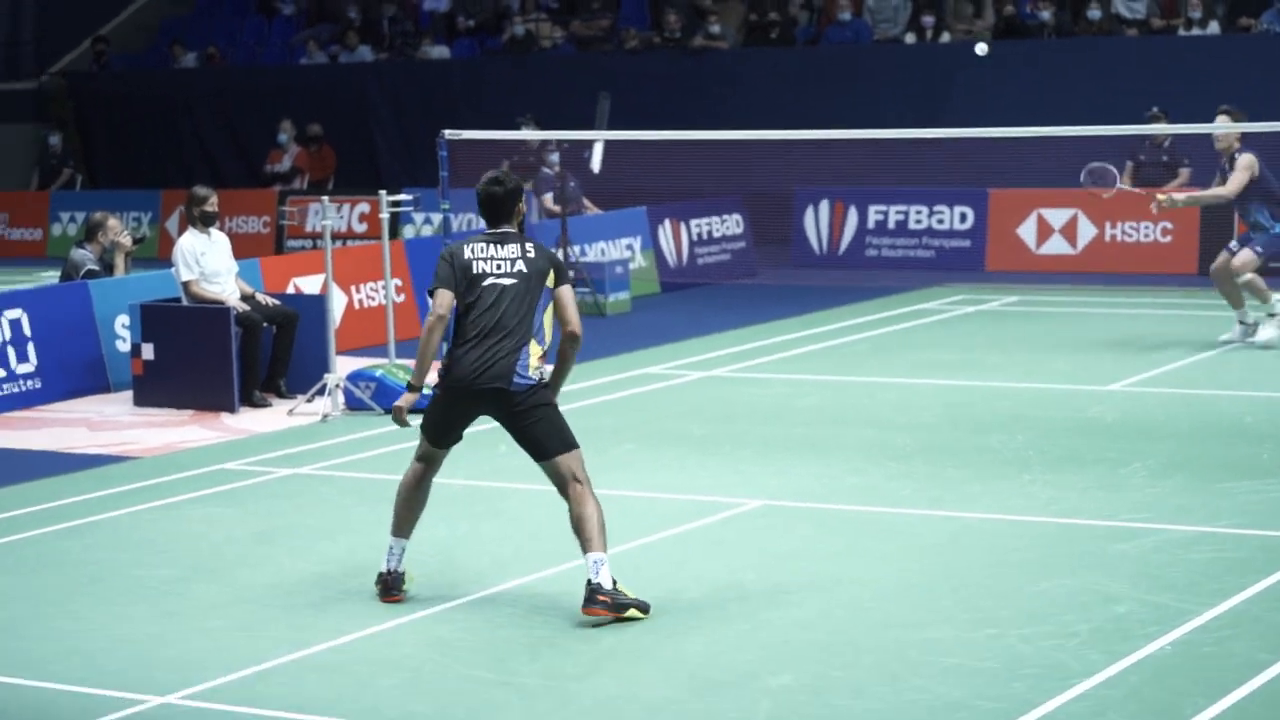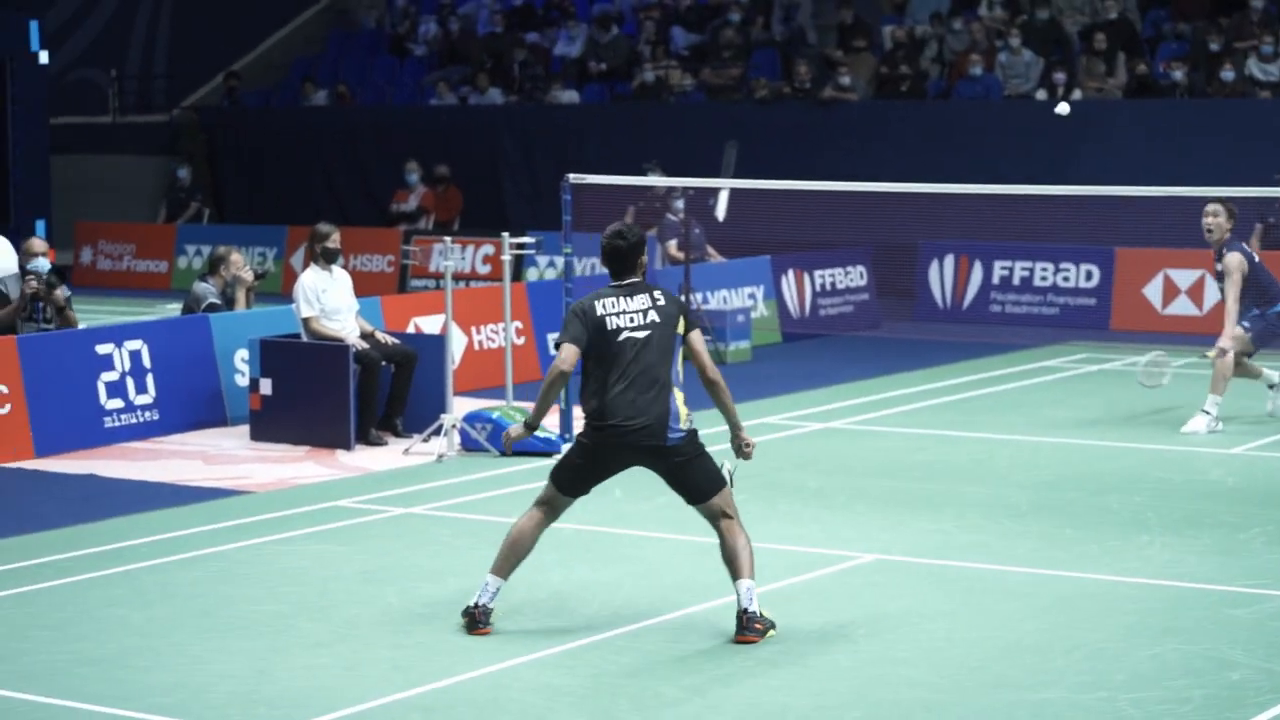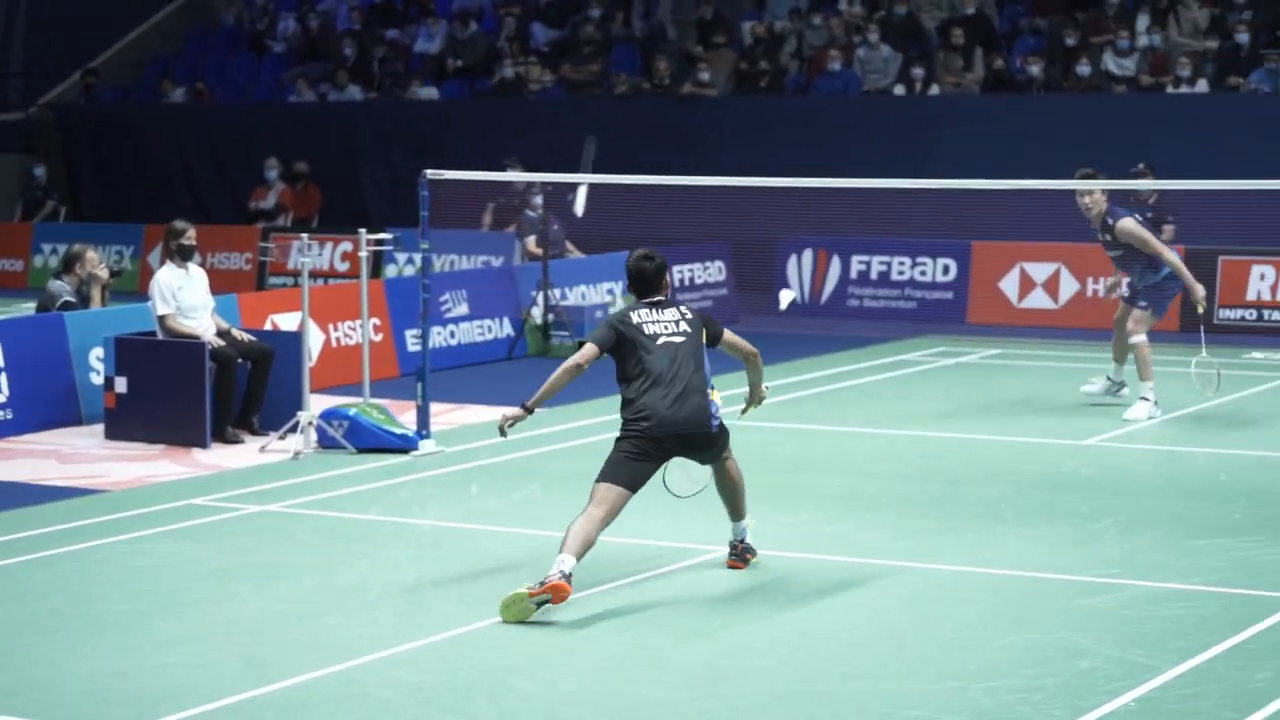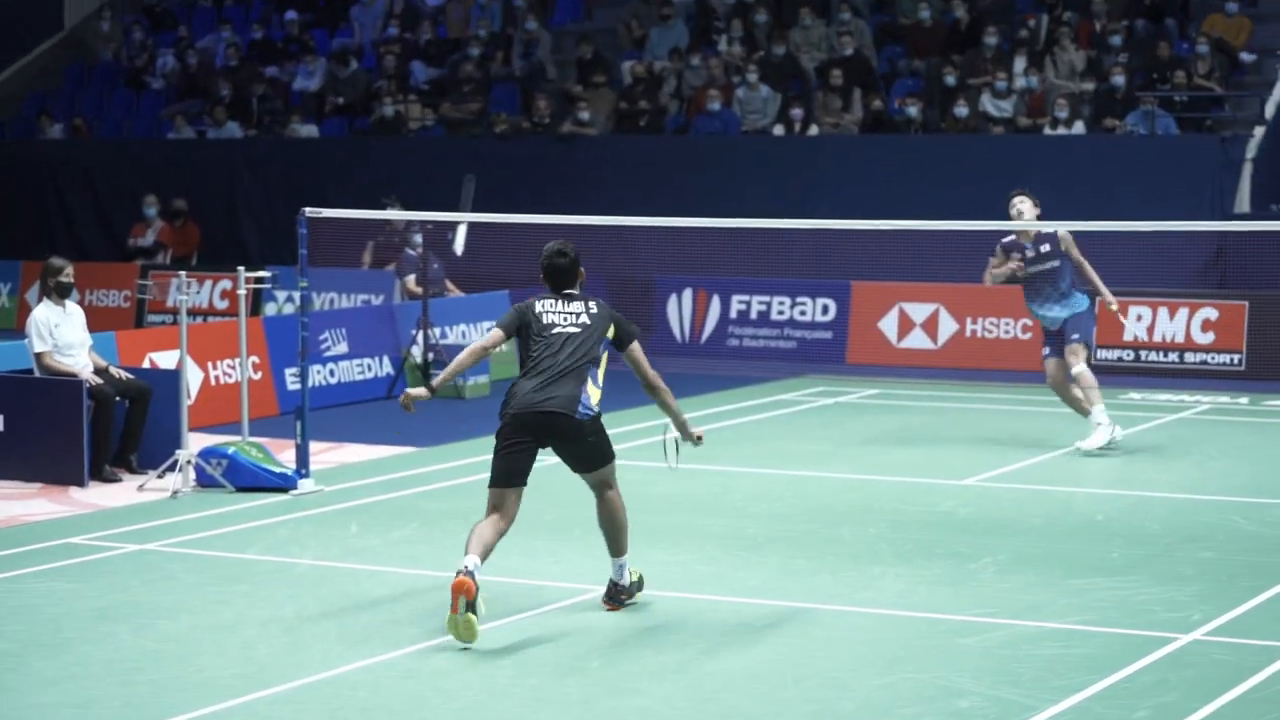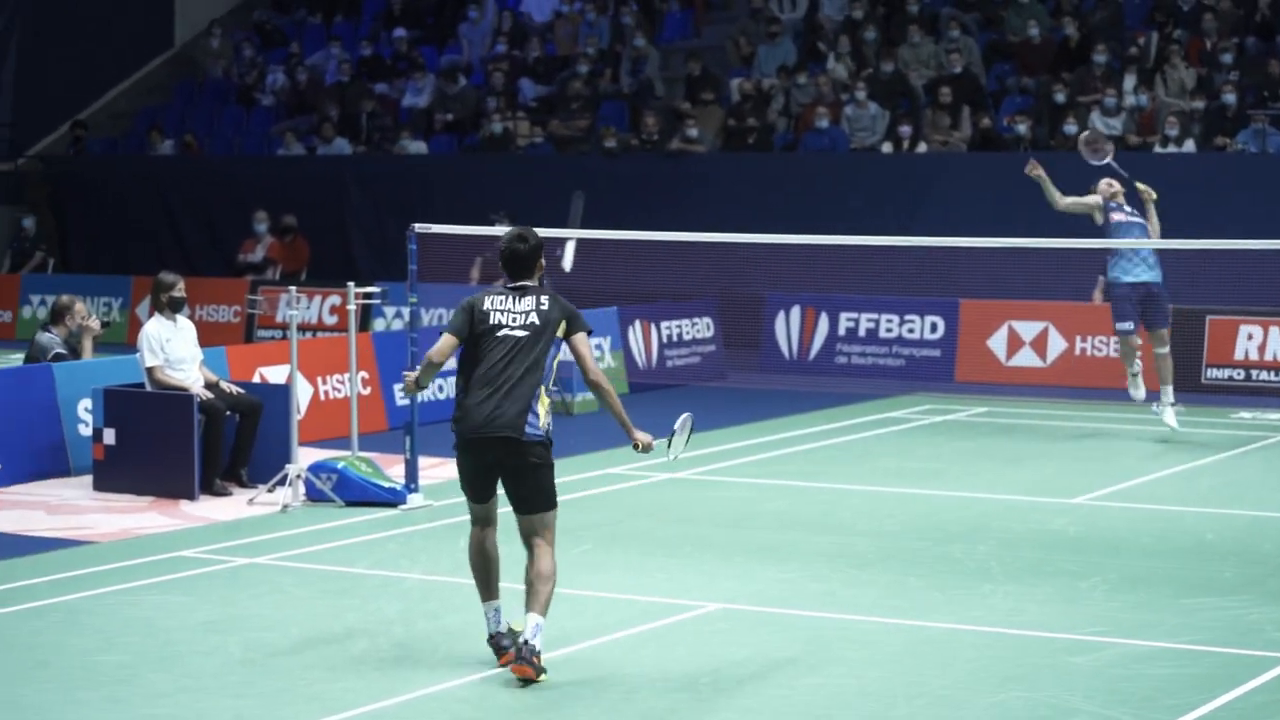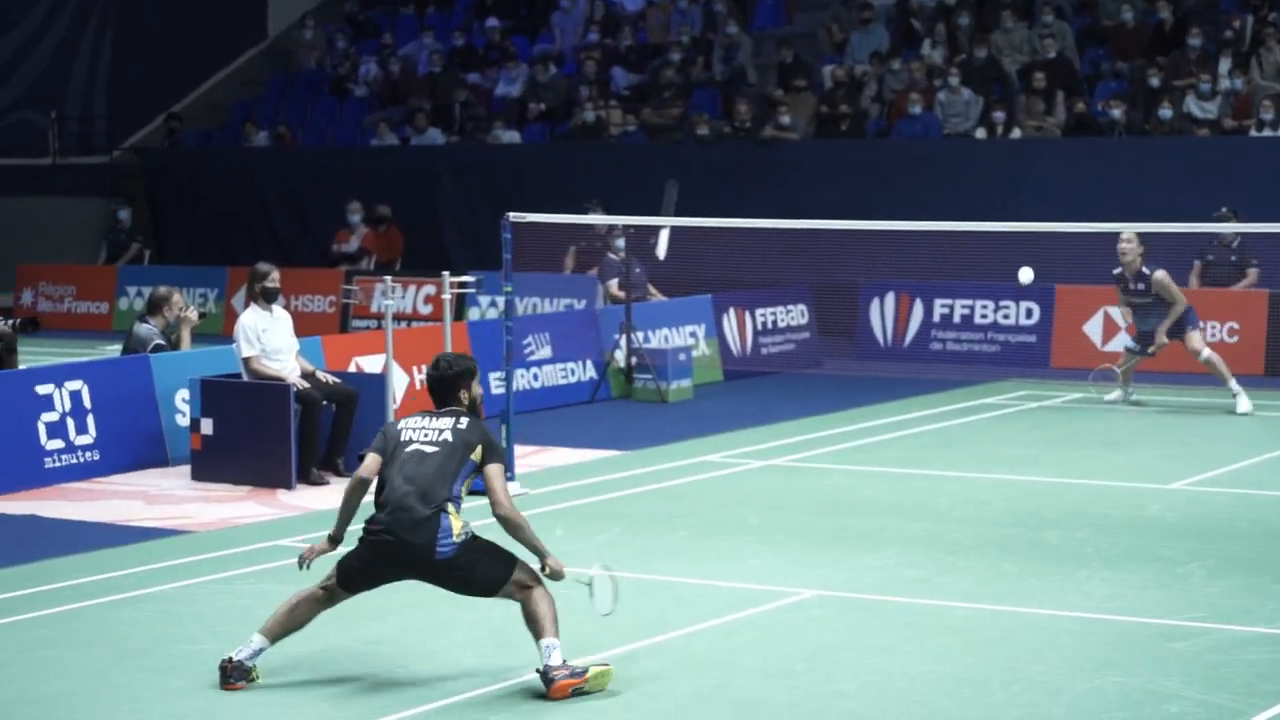
dt=0.5s
person 1, frame 1
left shoulder: (455, 254)
right shoulder: (546, 257)
left elbow: (439, 315)
right elbow: (572, 331)
left wrist: (414, 388)
right wrist: (552, 387)
left hip: (461, 379)
right hip: (520, 382)
left knee: (424, 464)
right knee: (576, 484)
left ankle: (392, 572)
right ankle: (601, 585)
person 1, frame 2
left shoulder: (585, 307)
right shoulder: (671, 302)
left elbow: (562, 369)
right elbow: (711, 374)
left wrist: (530, 424)
right wrist: (738, 431)
left hip: (606, 435)
right hip: (670, 433)
left knee: (544, 508)
right knee: (726, 516)
left ankle: (482, 605)
right ankle: (749, 611)
person 1, frame 3
left shoulder: (620, 321)
right shoulder: (694, 316)
left elbow: (577, 364)
right elbow: (750, 353)
left wrist: (526, 408)
right wrist: (756, 389)
left hip: (646, 429)
right hip: (702, 424)
left knee: (596, 511)
right knee: (723, 457)
left ankle: (557, 578)
right ankle: (740, 543)
person 1, frame 4
left shoulder: (527, 310)
right shoulder: (605, 314)
left elbow: (482, 347)
right elbow: (649, 378)
left wrist: (430, 389)
right wrist: (683, 425)
left hip: (522, 417)
right hip: (575, 416)
left knee: (497, 516)
right knee: (606, 487)
left ankle: (468, 573)
right ankle: (620, 582)
person 1, frame 5
left shoulder: (477, 303)
right shoulder: (560, 309)
left elbow: (435, 358)
right elbow: (594, 377)
left wrist: (417, 382)
right wrist: (631, 430)
left hip: (472, 433)
right hip: (525, 434)
left knee: (483, 525)
right knee: (539, 541)
left ankle: (497, 633)
right ankle: (529, 645)
person 1, frame 6
left shoulder: (401, 425)
right shoulder: (478, 434)
left elbow: (359, 482)
right elbow: (505, 512)
left wrist: (334, 537)
right wrist: (547, 559)
left hip: (381, 541)
right hip: (439, 546)
left knee: (325, 592)
right knee: (531, 587)
left ankle: (239, 661)
right ankle: (558, 669)
person 2, frame 1
left shoulder: (1246, 159)
right shoulder: (1226, 163)
left elbow: (1228, 193)
right elbow: (1213, 194)
left wrist: (1186, 196)
right wrist: (1177, 200)
right hip: (1259, 230)
left knee: (1239, 269)
right knee: (1217, 272)
right ankle: (1246, 323)
person 2, frame 2
left shoulder: (1233, 256)
right shoulder: (1221, 250)
left elbow: (1232, 298)
left wrist: (1226, 336)
right hip: (1258, 314)
left knee: (1226, 346)
right knee: (1226, 363)
left ankle: (1210, 415)
person 2, frame 3
left shoulder: (1121, 224)
right shoulder: (1096, 221)
left elbow: (1162, 253)
left wrist: (1193, 286)
right wrist: (1116, 275)
left hip: (1164, 275)
right hip: (1142, 276)
left knee: (1134, 328)
right knee: (1119, 324)
left ankle: (1148, 400)
right ankle: (1115, 381)
person 2, frame 4
left shoulder: (1058, 236)
right shoulder: (1006, 247)
left elbow: (1080, 262)
right elbow: (990, 279)
left wrist: (1103, 291)
right wrist: (1006, 270)
left hip: (1077, 310)
right hip: (1050, 320)
left knee: (1074, 359)
right knee: (1056, 380)
left ankle: (1102, 422)
right ankle: (1105, 426)
person 2, frame 5
left shoulder: (1137, 212)
right shoulder: (1100, 204)
left elbow: (1155, 238)
right elbow: (1061, 204)
left wrist: (1150, 203)
right wrist: (1044, 179)
left hip: (1152, 281)
right hip: (1122, 281)
left knee: (1162, 341)
right knee: (1130, 342)
left ankle: (1167, 401)
right ankle: (1134, 372)
person 2, frame 6
left shoulder: (1156, 276)
right shoulder: (1118, 276)
left elbow: (1181, 303)
right elbow: (1123, 305)
left wrist: (1162, 329)
right wrist: (1129, 320)
left hip: (1179, 318)
right hip: (1148, 326)
left knee: (1196, 348)
right knee: (1127, 360)
left ankle: (1238, 392)
right ankle: (1126, 389)
person 3, frame 1
left shoulder: (221, 237)
right shoulder: (186, 244)
right elbow: (192, 290)
left wrist: (254, 293)
right wrist: (225, 299)
left hip: (236, 301)
right hip: (210, 307)
left knee: (288, 315)
right knee: (254, 321)
left ankle: (274, 379)
right ankle: (249, 390)
person 3, frame 2
left shoulder: (343, 275)
right shoulder: (307, 281)
right elbow: (312, 326)
left wrist: (374, 332)
right wrist: (345, 337)
left hip: (355, 339)
right hip: (329, 344)
left knee: (407, 355)
right knee: (372, 359)
left ankle: (391, 418)
right ankle: (366, 428)
person 3, frame 3
left shoulder: (199, 272)
right shoulder: (163, 278)
right elbow: (168, 324)
left wrist: (230, 329)
right wrist: (200, 334)
left hip: (211, 336)
right hip: (185, 341)
left knee: (263, 352)
right knee: (228, 356)
left ankle: (247, 416)
right ankle: (222, 425)
person 3, frame 4
left shoulder: (76, 310)
right shoulder: (40, 315)
right elbow: (45, 362)
left wrist: (108, 367)
right wrist: (78, 372)
left hip: (89, 374)
right hip: (62, 379)
left knee: (142, 390)
right knee: (106, 394)
left ankle: (125, 455)
right ankle: (99, 465)
person 3, frame 5
left shoulder: (187, 324)
right shoulder: (151, 330)
right elbow: (156, 376)
left wrist: (219, 381)
right wrist: (189, 387)
left hip: (199, 388)
right hip: (173, 393)
left knee: (252, 405)
right knee: (216, 409)
left ankle: (236, 469)
right ankle: (210, 478)
person 3, frame 6
left shoulder: (283, 315)
right shoulder: (248, 320)
right elbow: (253, 366)
left wrist: (315, 371)
right wrist: (285, 377)
left hip: (296, 378)
right hip: (270, 383)
left knee: (348, 394)
right knee: (313, 398)
left ankle: (332, 458)
right ankle: (307, 468)
